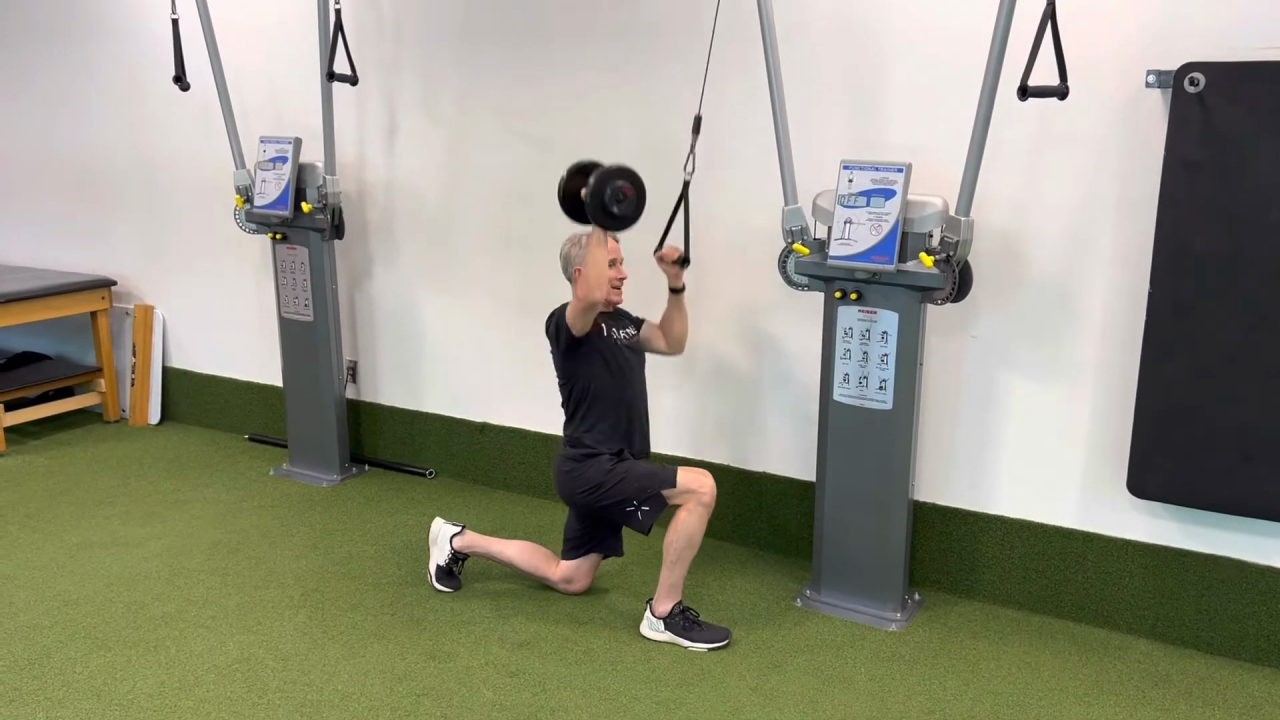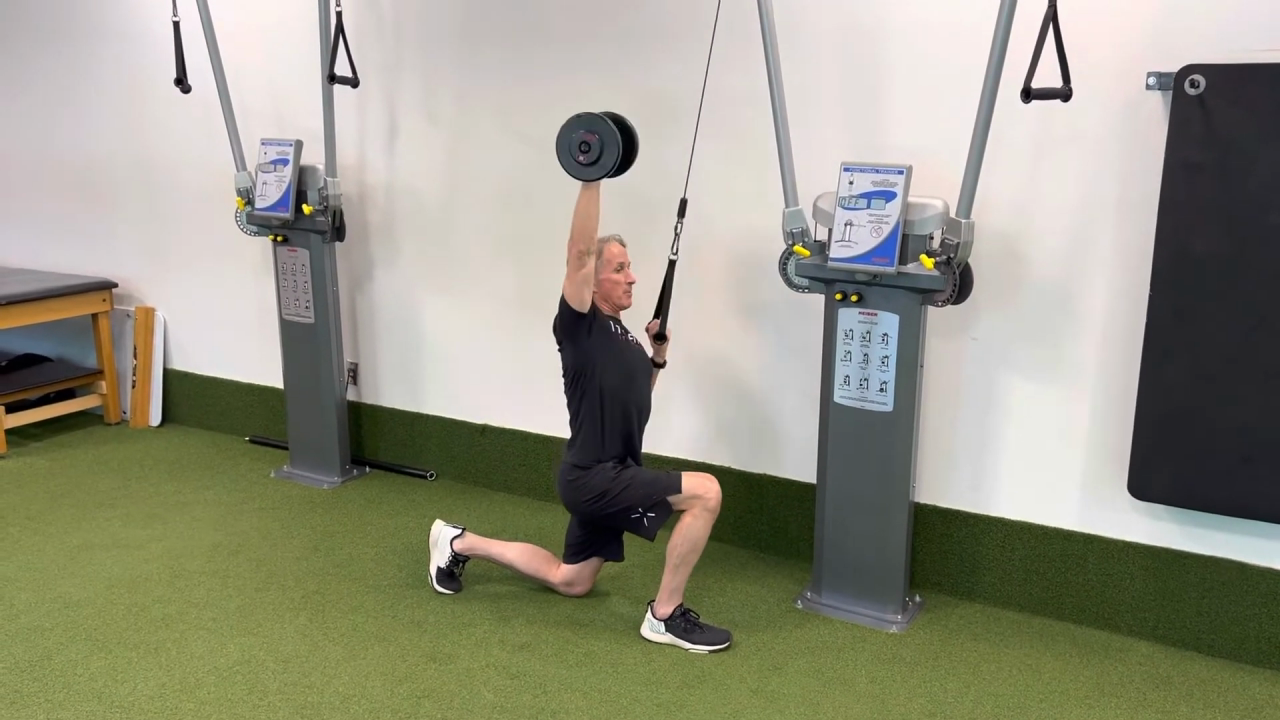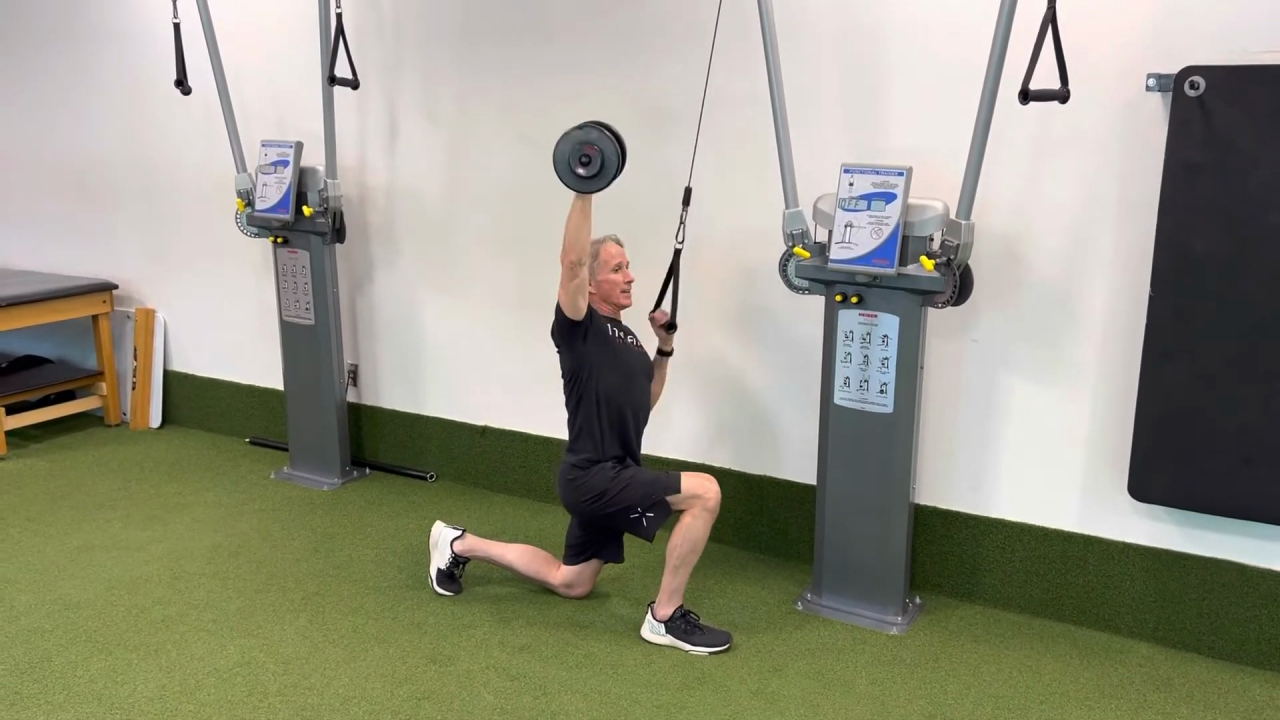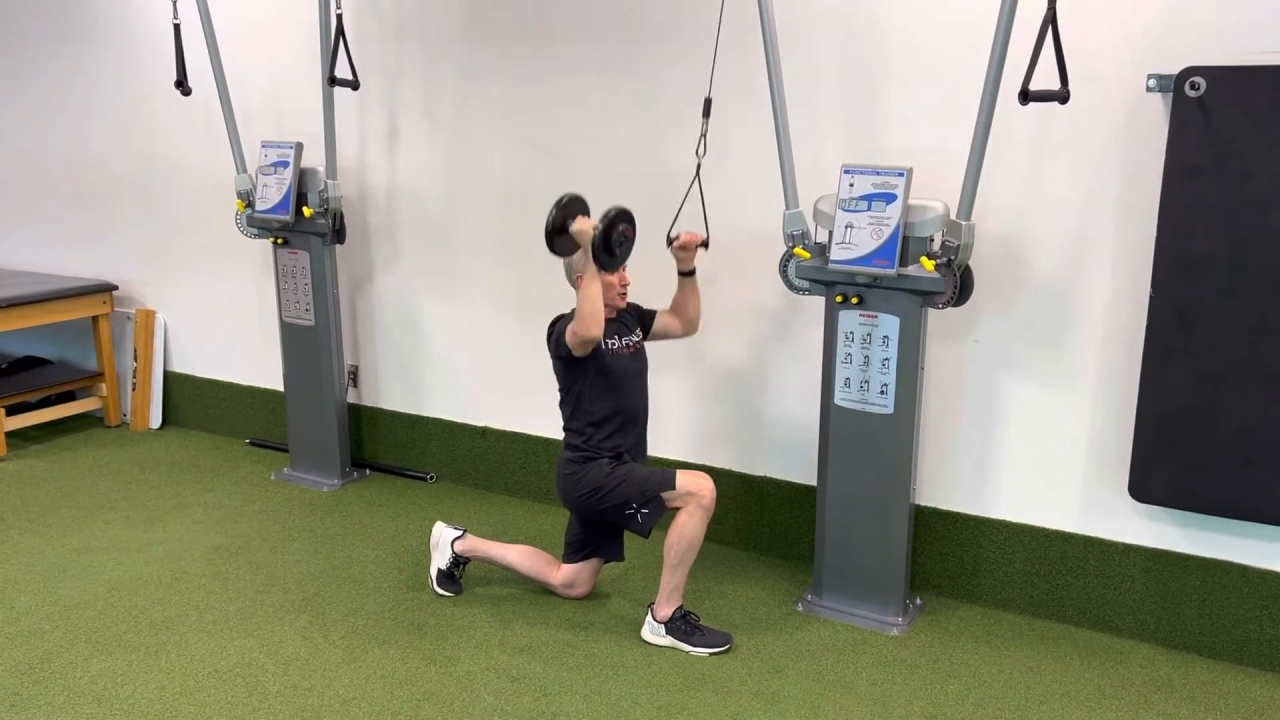
dt=0.4s
person 1, frame 1
left shoulder: (620, 320)
right shoulder: (565, 323)
left elbow: (674, 342)
right elbow: (592, 297)
left wrist: (675, 280)
right wrist: (598, 224)
left hip: (607, 469)
right hip: (592, 470)
left knee: (569, 577)
right knee: (699, 487)
left ankle: (459, 543)
right ankle: (664, 614)
person 1, frame 2
left shoulder: (618, 335)
right shoulder: (579, 323)
right elbow: (580, 251)
left wrist: (658, 357)
right wrist: (592, 177)
left hip: (608, 476)
right hip: (594, 478)
left knee: (569, 581)
right knee: (705, 493)
left ankle: (459, 544)
right ankle: (665, 616)
person 1, frame 3
left shoulder: (622, 334)
right shoulder: (577, 326)
left elbow: (645, 398)
right elbow: (571, 263)
left wrist: (665, 346)
right wrist: (583, 191)
left hip: (607, 476)
right hip: (594, 477)
left knee: (570, 582)
right knee: (704, 493)
left ankle: (459, 545)
right ankle: (665, 617)
person 1, frame 4
left shoulder: (628, 318)
right shoulder: (566, 328)
left elbow: (687, 323)
right elbow: (589, 337)
left wrist: (685, 268)
right wrist: (588, 256)
left hip: (610, 472)
right hip: (592, 472)
left knee: (570, 582)
right knee: (699, 490)
left ankle: (459, 546)
right ankle: (665, 618)
